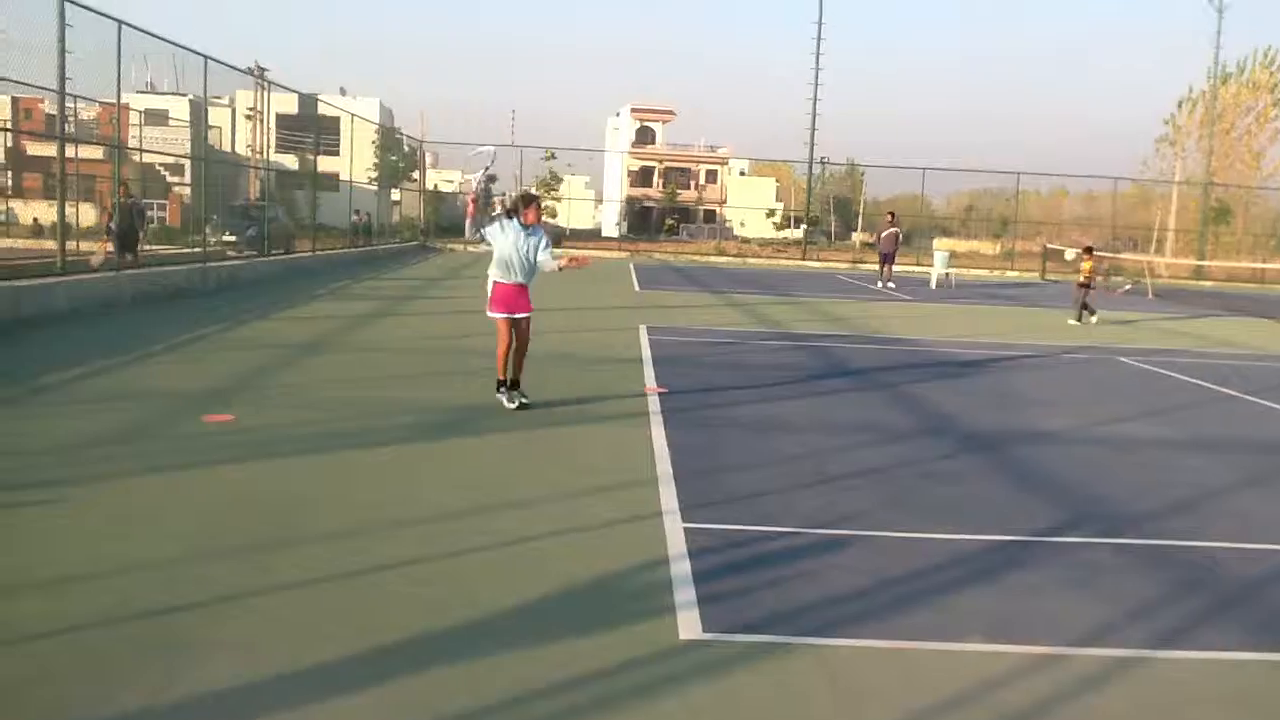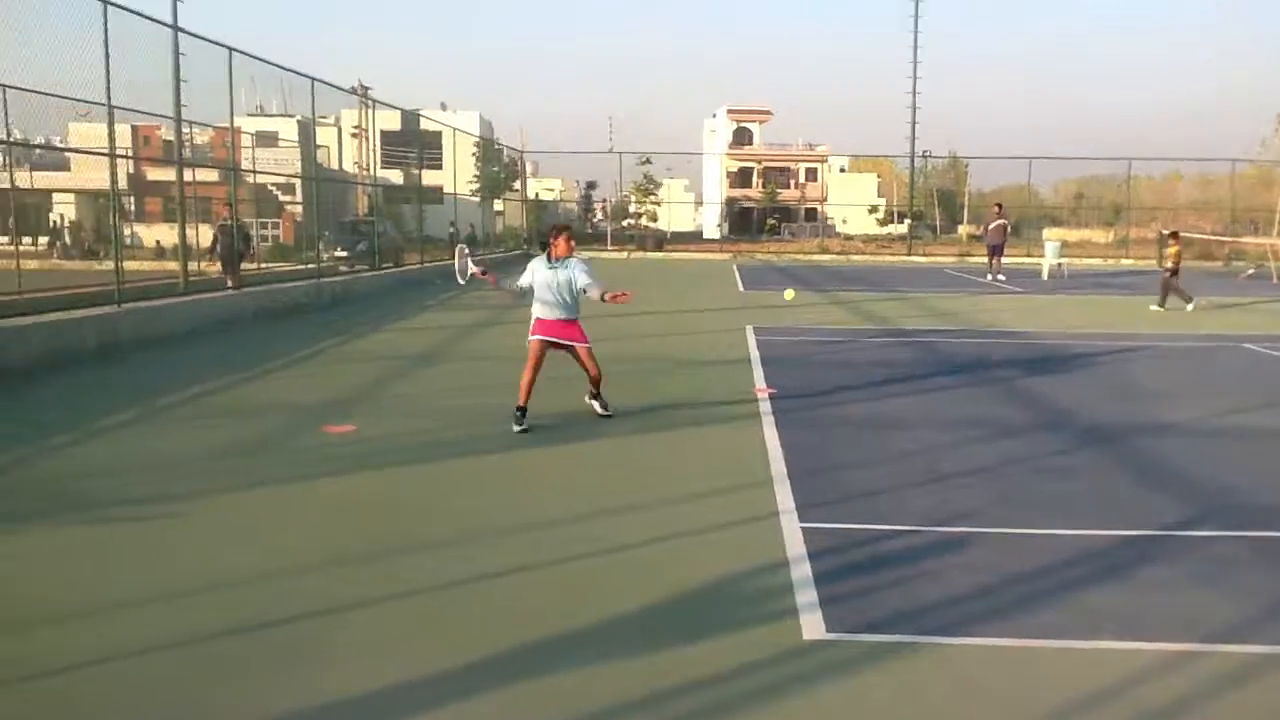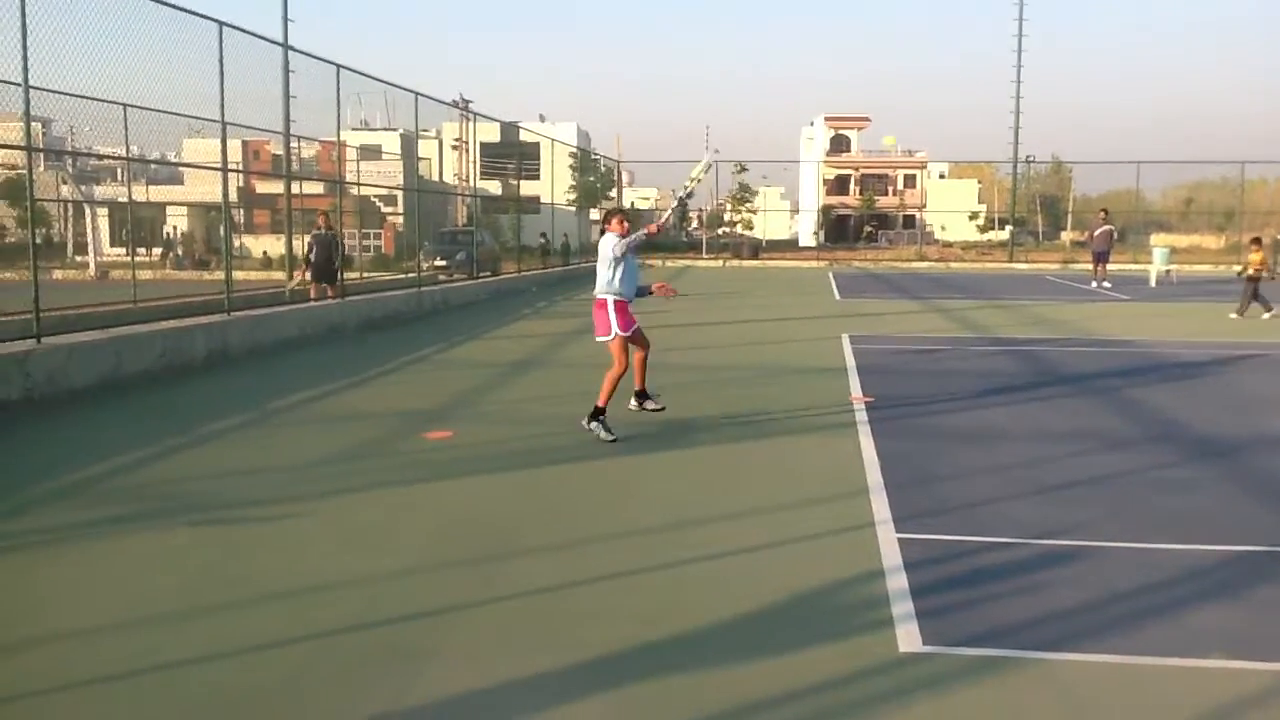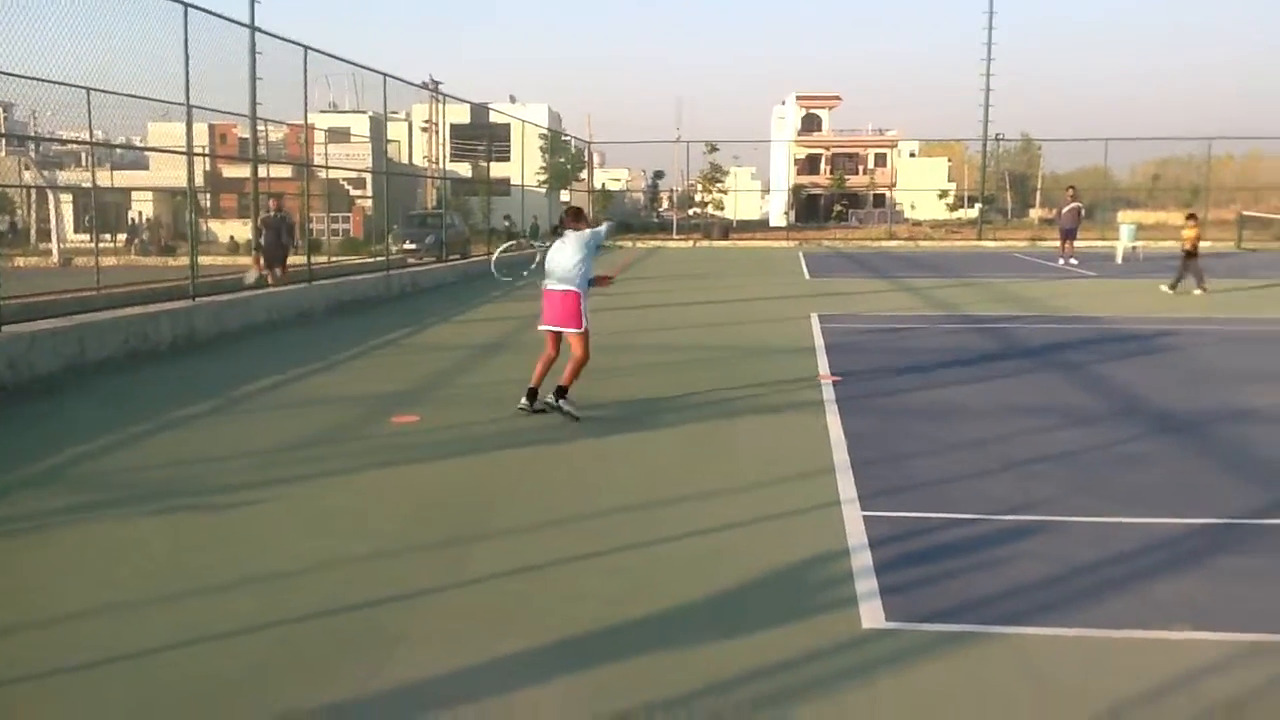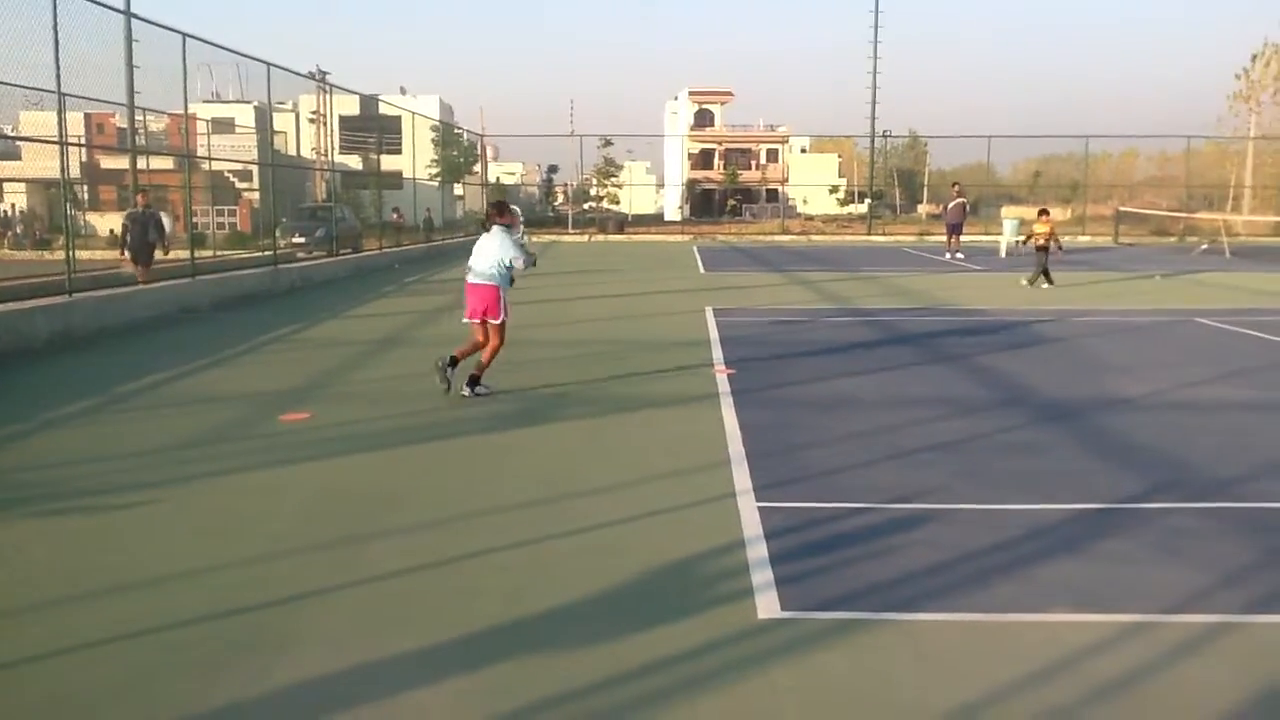
dt=0.4s
person 1, frame 1
left shoulder: (539, 234)
right shoulder: (500, 226)
left elbow: (545, 263)
left wrist: (564, 263)
left hip: (521, 289)
right hip: (500, 287)
left knee: (523, 340)
right knee: (506, 340)
left ankle: (514, 387)
right ankle: (502, 386)
person 1, frame 2
left shoulder: (577, 265)
right shoulder: (536, 265)
left elbow: (589, 286)
right elbow: (518, 288)
left wrist: (606, 295)
left hip: (569, 324)
right hip: (543, 322)
left knee: (594, 372)
right knee: (533, 362)
left ankle: (594, 396)
right ankle: (520, 412)
person 1, frame 3
left shoulder: (627, 253)
right shoulder: (607, 242)
right elbow: (619, 249)
left wrist: (651, 289)
right wrist: (645, 232)
left hip: (620, 306)
right hip: (609, 306)
left knee: (643, 345)
right knee: (620, 364)
left ankle: (640, 397)
right ankle: (596, 417)
person 1, frame 4
left shoulder: (554, 248)
right shoulder: (586, 237)
right elbow: (608, 227)
left wrist: (593, 281)
left hip: (550, 296)
right hip: (570, 298)
left knee: (551, 352)
right knee: (581, 354)
left ankle: (529, 398)
right ankle: (559, 394)
person 1, frame 5
left shoulder: (483, 239)
right shoulder: (505, 239)
right elbow: (523, 263)
right wrist: (532, 258)
left hip: (473, 288)
right hip: (491, 291)
left knee: (480, 340)
right knee: (496, 341)
left ankle: (451, 362)
right ankle: (472, 383)
